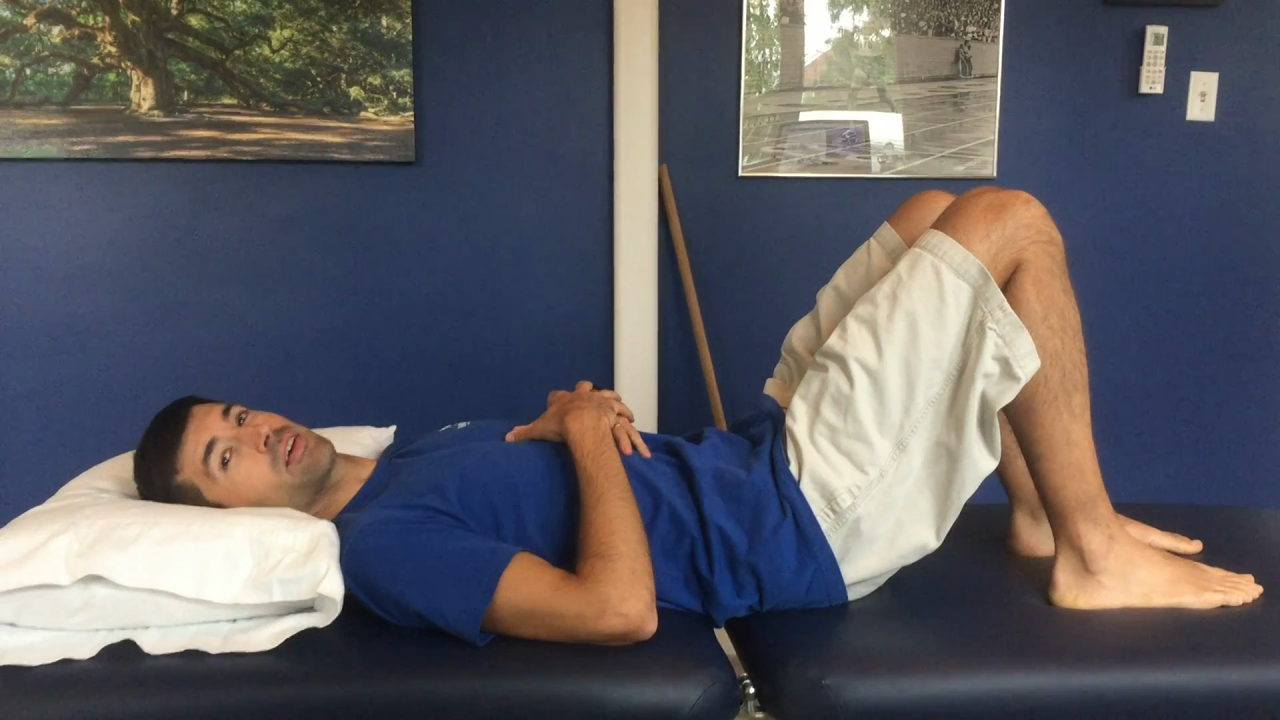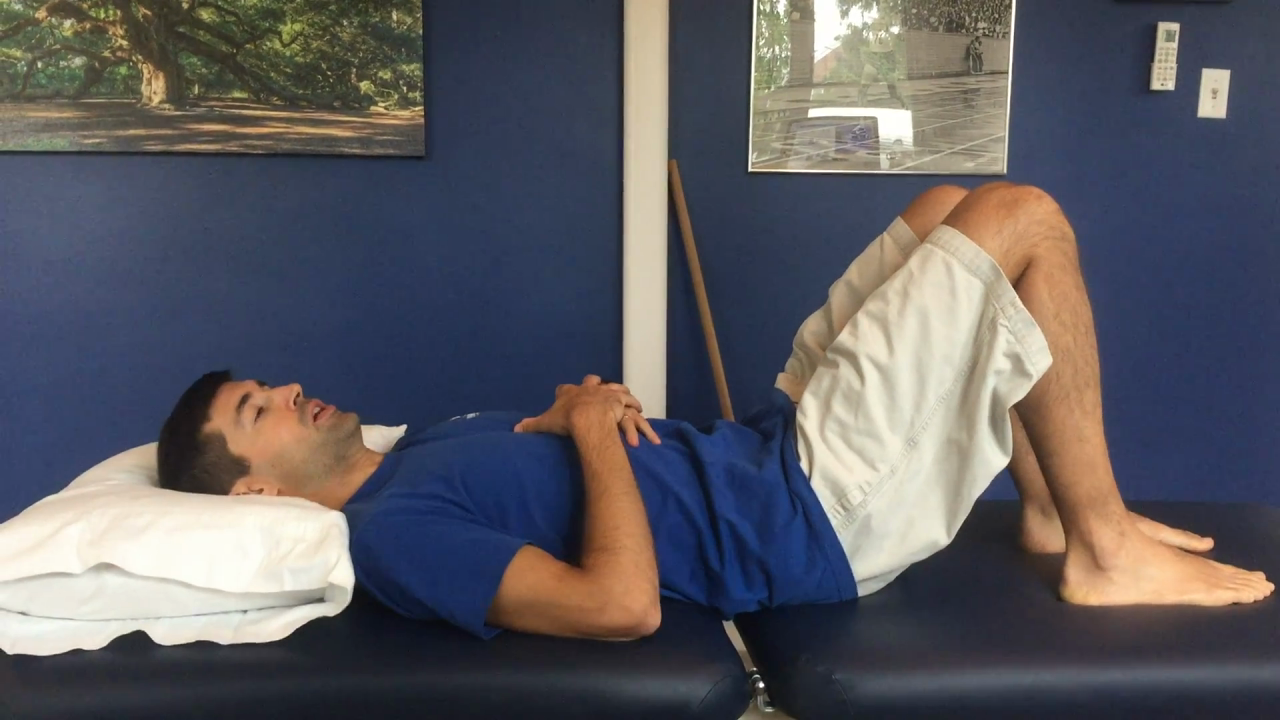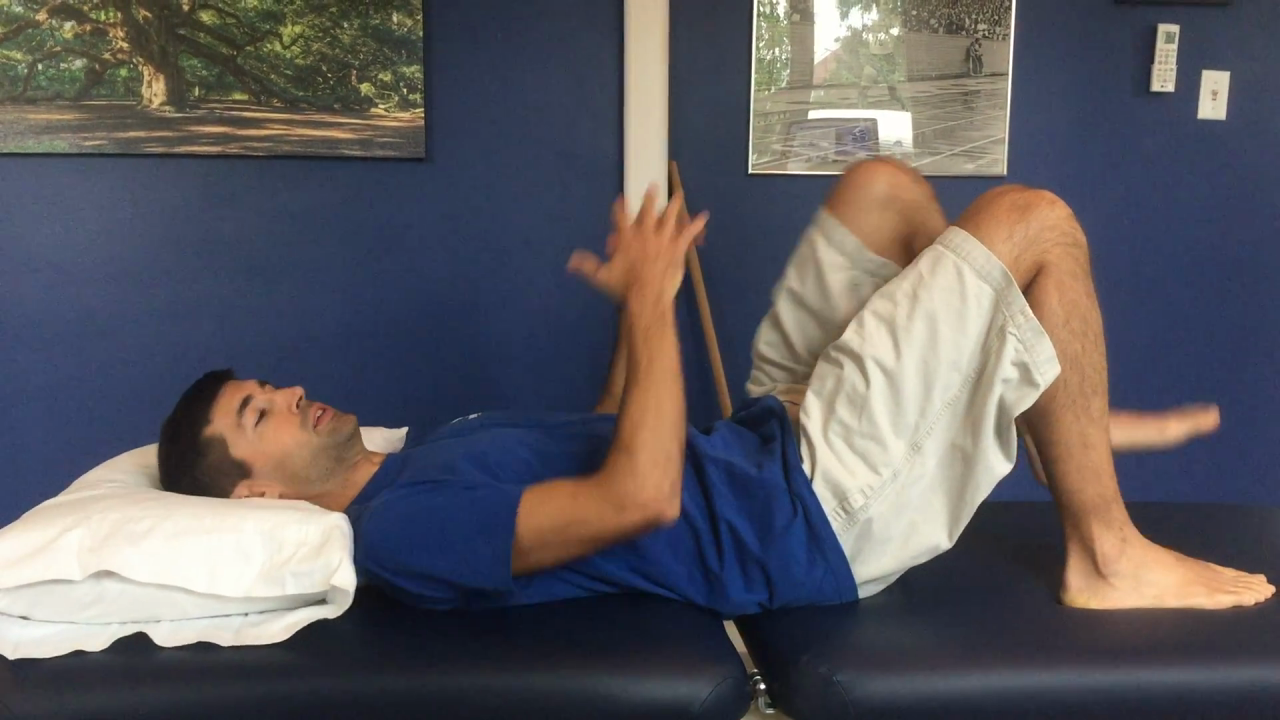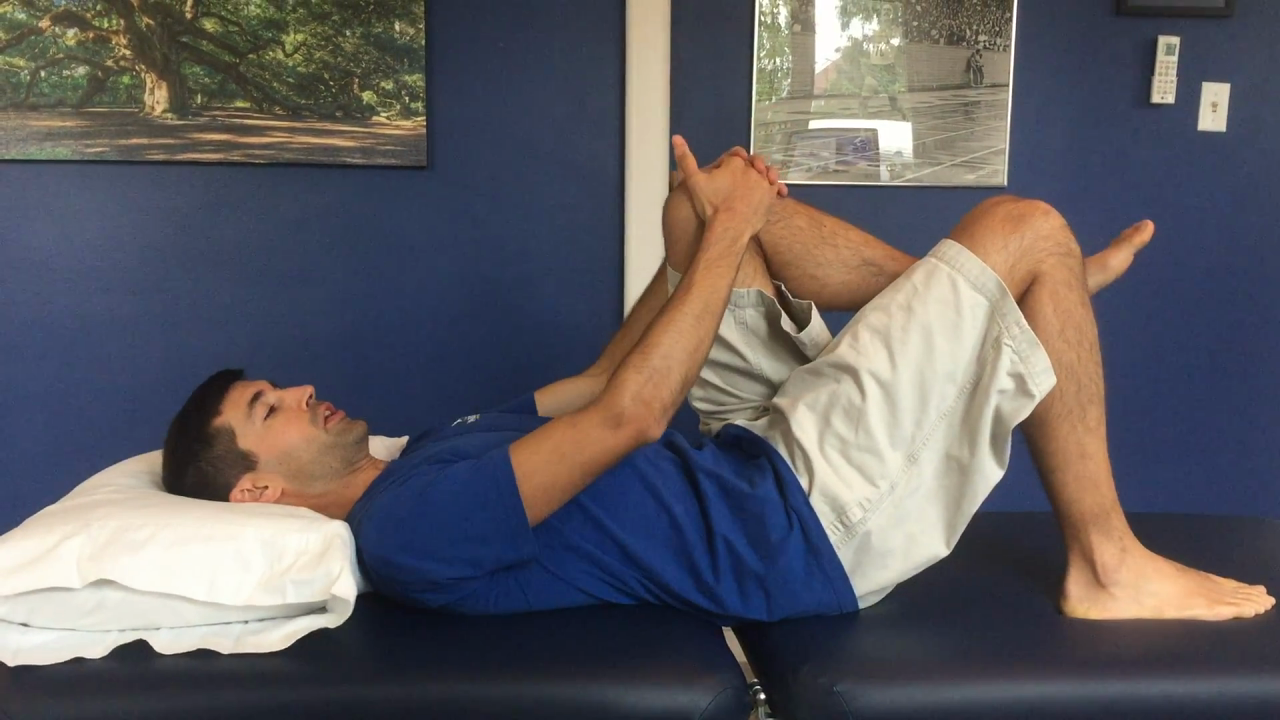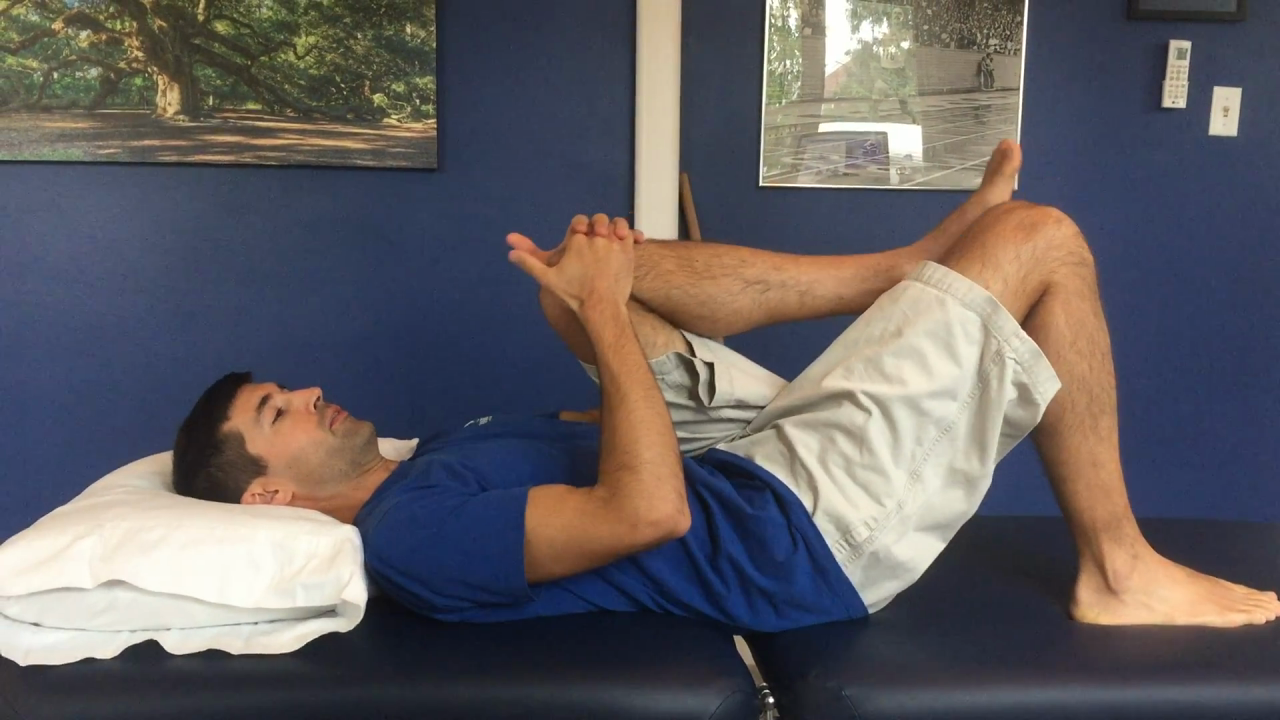
dt=1s
person 1, frame 1
left shoulder: (402, 459)
right shoulder: (384, 544)
right elbow: (622, 611)
left wrist: (568, 416)
right wrist: (587, 433)
left hip: (757, 448)
right hip: (805, 523)
left knee: (939, 210)
right knee: (1011, 222)
left ankle: (1041, 512)
right ankle: (1093, 555)
person 1, frame 2
left shoulder: (416, 451)
right shoulder: (393, 531)
right elbow: (623, 605)
left wrist: (585, 407)
right wrist: (593, 428)
left hip: (767, 443)
right hip: (816, 520)
left knee: (949, 209)
right knee: (1021, 220)
left ankle: (1051, 506)
right ankle: (1105, 552)
person 1, frame 3
left shoulder: (418, 462)
right shoulder: (402, 531)
right elbow: (647, 496)
left wrist: (629, 308)
right wrist: (651, 293)
left hip: (764, 441)
right hip: (812, 519)
left knee: (883, 186)
right knee: (1031, 221)
left ankle: (1069, 430)
right ankle: (1108, 556)
person 1, frame 4
left shoulder: (423, 465)
right shoulder: (414, 529)
left elbow: (597, 386)
right elbow: (630, 411)
left wrist: (704, 236)
right wrist: (729, 235)
left hip: (749, 457)
right hip: (807, 524)
left knee: (704, 211)
right knee: (1024, 225)
left ankle: (1029, 316)
right ankle: (1107, 564)
person 1, frame 5
left shoulder: (429, 467)
right shoulder: (415, 538)
left elbow: (616, 433)
right elbow: (651, 509)
left wrist: (600, 294)
right wrist: (605, 311)
left hip: (744, 464)
right hip: (807, 529)
right knee: (1040, 241)
left ankle: (919, 263)
right ankle: (1119, 570)
